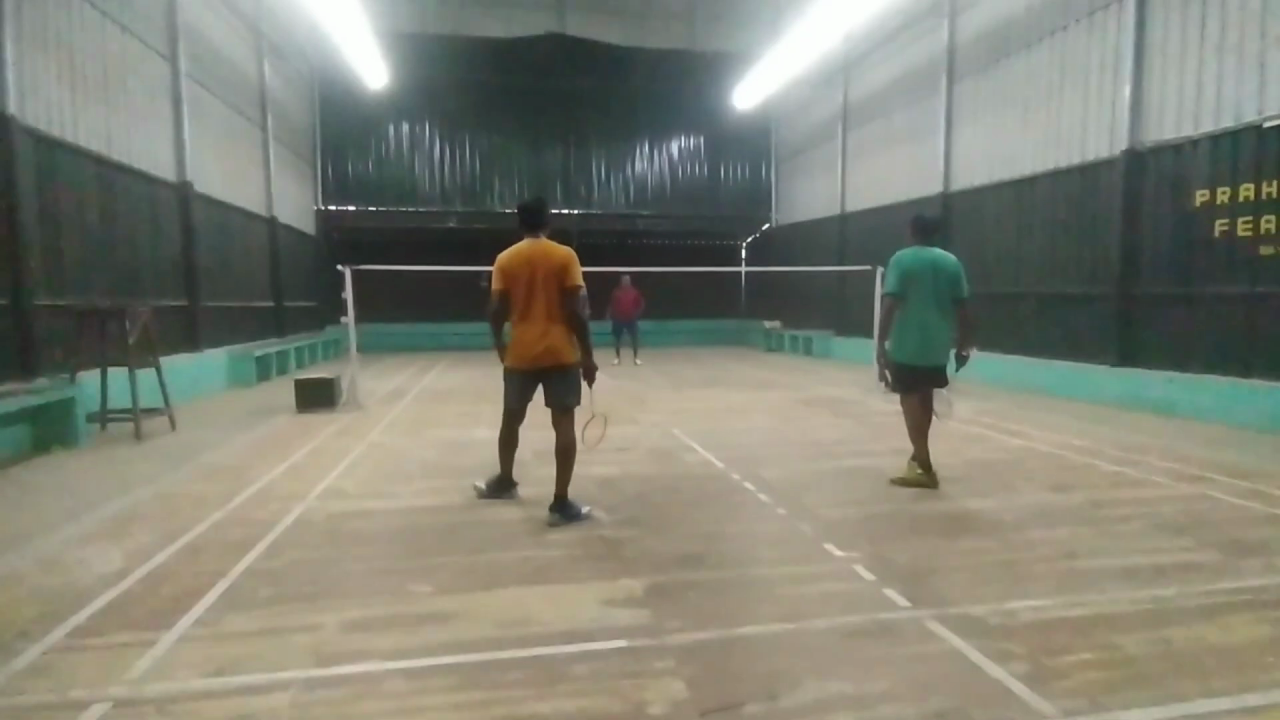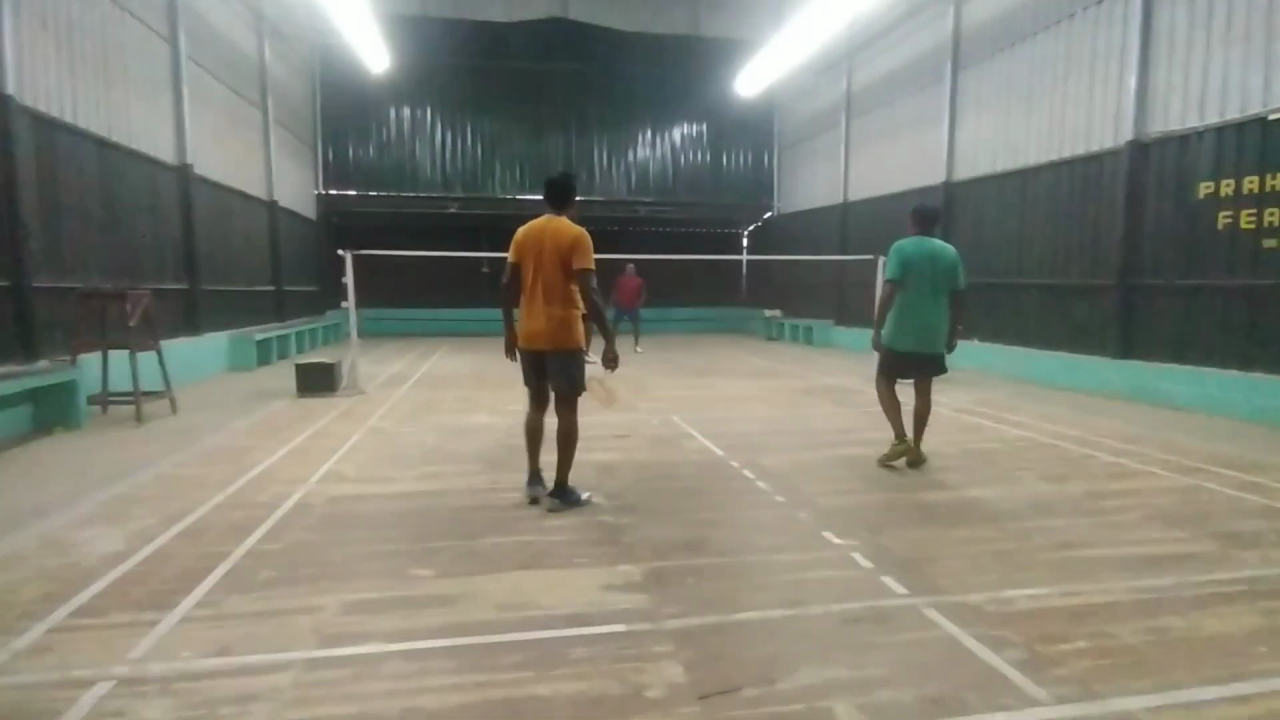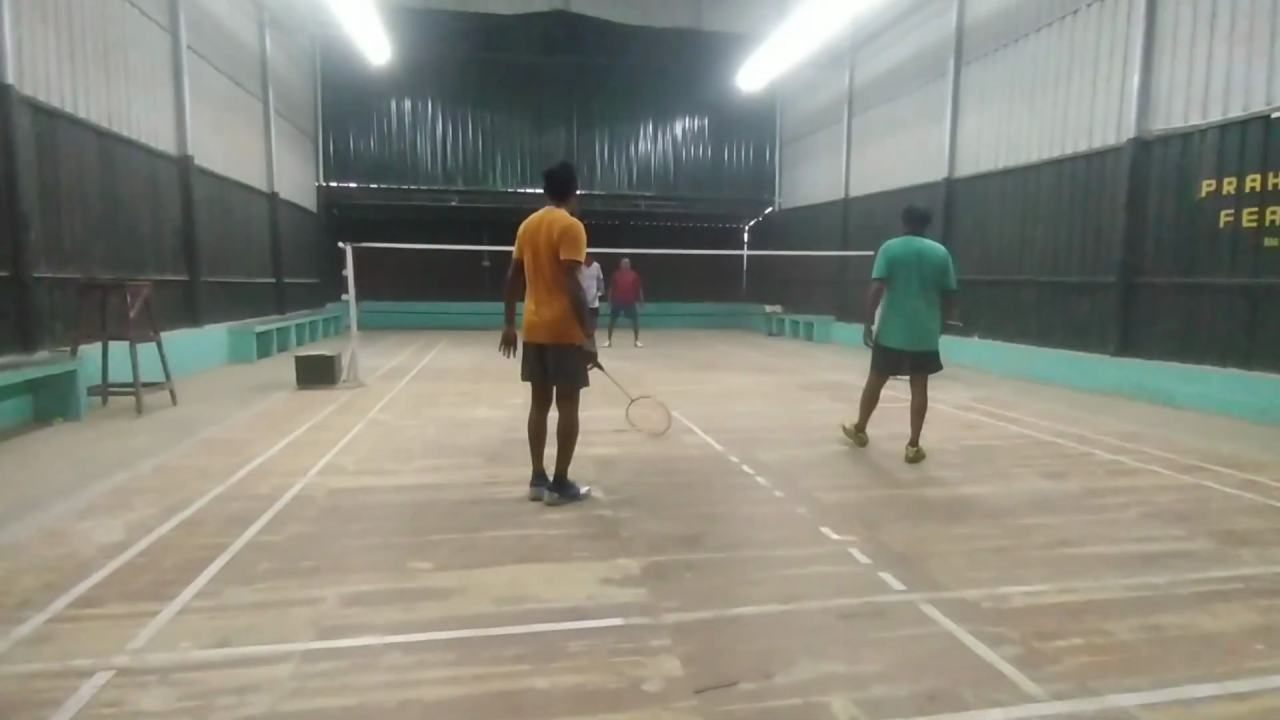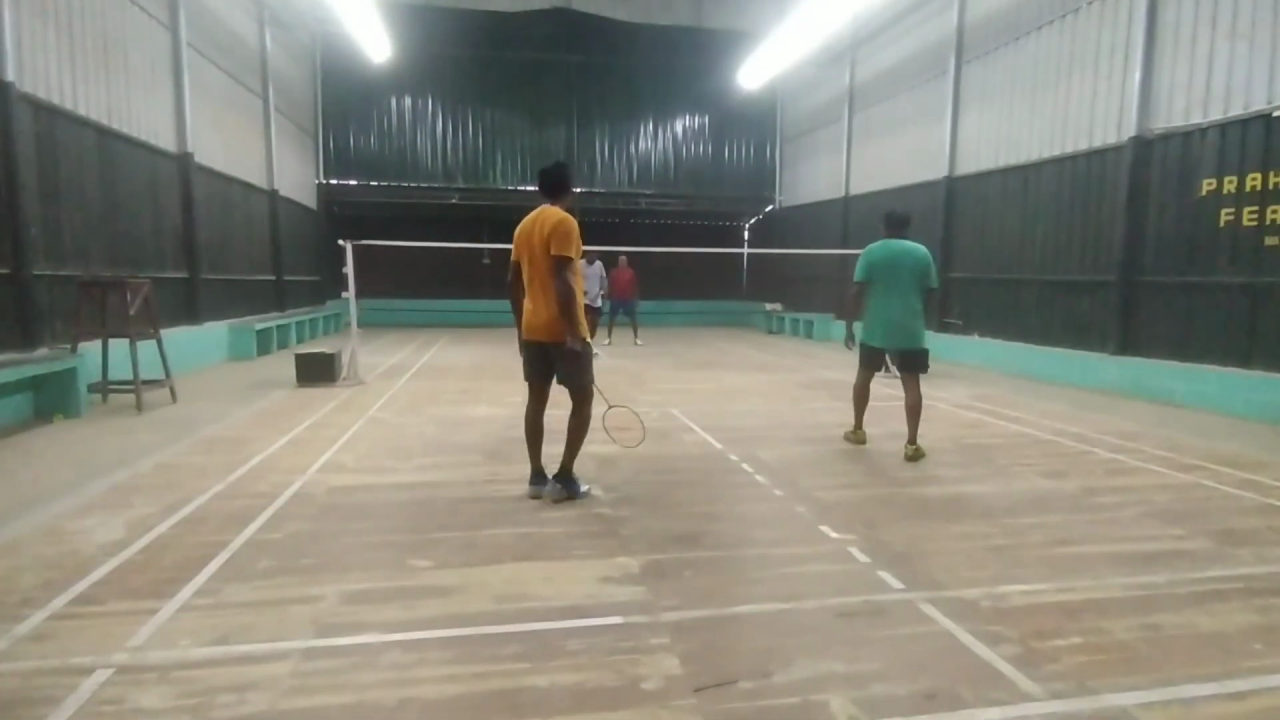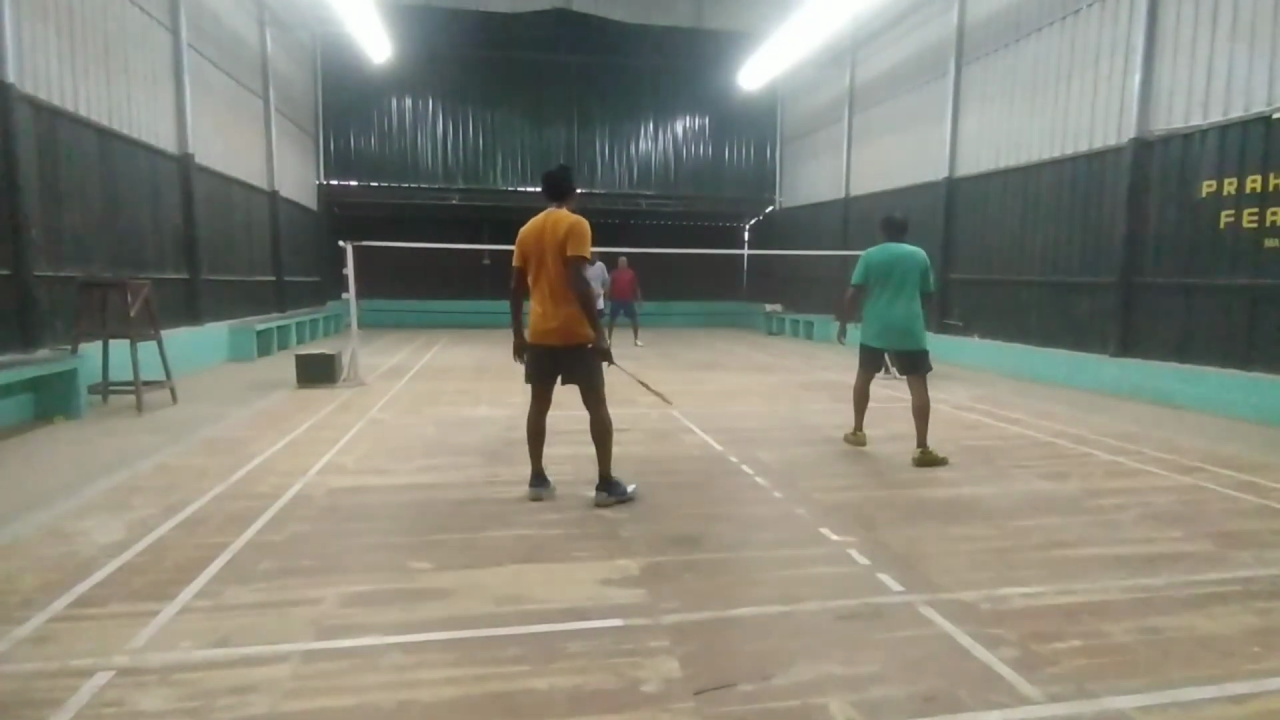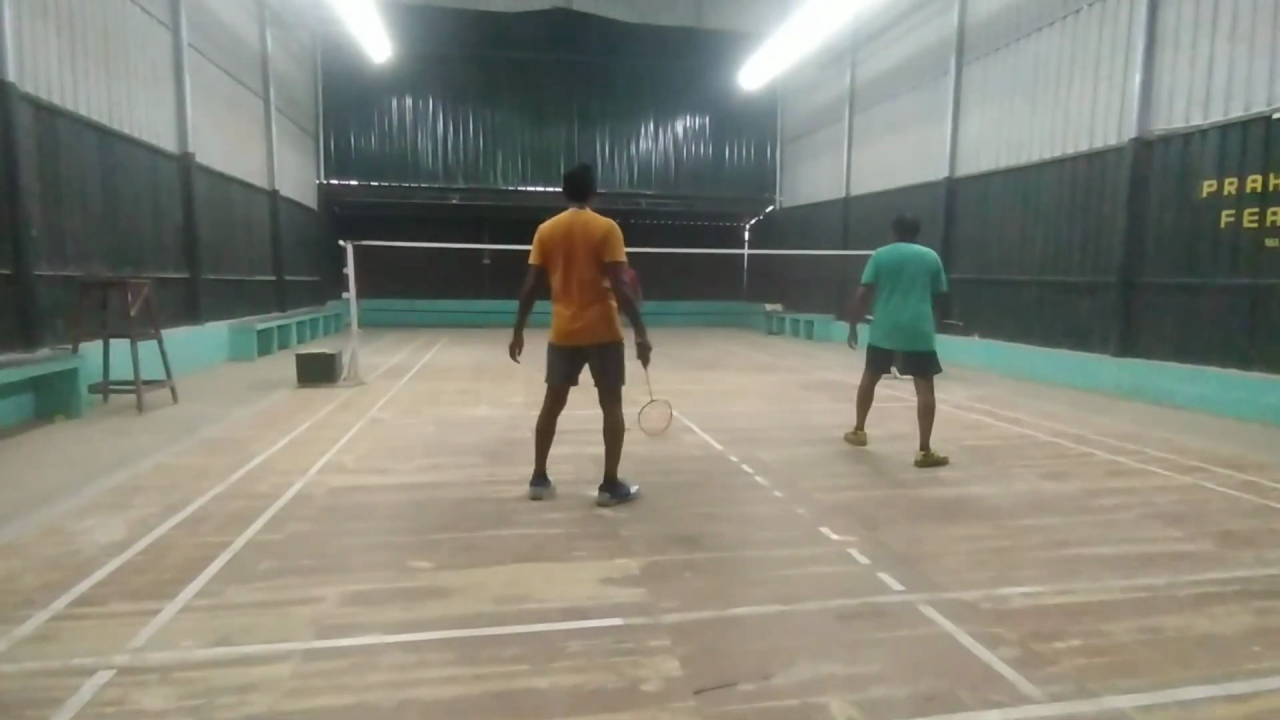
dt=0.3s
person 1, frame 1
left shoulder: (505, 260)
right shoulder: (565, 256)
left elbow: (497, 311)
right elbow: (577, 311)
left wrist: (500, 344)
right wrist: (587, 355)
left hip: (521, 354)
right hip: (560, 354)
left knee: (511, 419)
right knee: (564, 425)
left ankle: (504, 481)
right ankle: (560, 503)
person 1, frame 2
left shoulder: (523, 233)
right shoulder: (576, 236)
left elbow: (508, 286)
right elbow: (588, 293)
left wrist: (510, 329)
right wrist: (609, 341)
left hip: (529, 336)
right hip: (563, 336)
left knee: (536, 406)
right knee: (566, 410)
left ankle: (534, 479)
right ankle: (560, 490)
person 1, frame 3
left shoulder: (527, 225)
right shoulder: (570, 226)
left elbow: (513, 279)
right elbow: (572, 284)
left wrist: (509, 324)
right wrist: (587, 337)
left hip: (533, 330)
right hip: (564, 331)
left knee: (539, 404)
right knee: (567, 405)
left ankle: (538, 479)
right ankle: (559, 484)
person 1, frame 4
left shoulder: (525, 225)
right shoulder: (564, 222)
left elbow: (514, 282)
right elbow: (562, 281)
left wrist: (521, 326)
right wrist: (575, 332)
left hip: (532, 329)
right hip: (562, 330)
left knee: (536, 400)
right knee: (582, 399)
left ankle: (537, 477)
right ankle: (564, 475)
person 1, frame 5
left shoulder: (527, 230)
right shoulder: (575, 224)
left elbow: (516, 287)
right elbow: (579, 283)
left wrist: (518, 333)
right wrist: (599, 333)
left hip: (538, 332)
right hip: (574, 331)
left knee: (539, 404)
right knee: (596, 405)
left ankle: (537, 479)
right ankle: (607, 484)
person 1, frame 6
left shoulder: (546, 230)
right shoulder: (607, 228)
left elbow: (531, 286)
right elbow: (619, 286)
left wrist: (518, 331)
right wrist: (640, 333)
left hip: (563, 333)
right hip: (603, 333)
left knee: (552, 404)
right knee: (612, 406)
left ankle: (539, 479)
right ankle: (610, 484)
person 2, frame 1
left shoulder: (901, 259)
right shoulder: (951, 262)
left elbow: (889, 305)
right elbow: (962, 309)
left wrist: (881, 344)
right wrist: (963, 345)
left hip: (907, 345)
right hip: (937, 345)
left knee: (911, 404)
right knee: (924, 402)
left ankle: (925, 470)
right ankle: (918, 458)
person 2, frame 2
left shoulder: (901, 248)
right shoulder: (950, 253)
left elbow: (889, 292)
right elbow: (957, 298)
left wrist: (877, 329)
right wrist: (952, 333)
left hip: (900, 333)
right hip: (933, 335)
left knee: (884, 384)
right knee: (923, 390)
left ankle: (902, 441)
right ankle: (916, 448)
person 2, frame 3
left shoulder: (890, 248)
right shoulder: (940, 253)
left elbow: (876, 289)
right elbow: (948, 296)
left wrist: (868, 324)
right wrist: (939, 323)
left hip: (891, 330)
right hip: (925, 332)
left knee: (875, 381)
right knee: (919, 386)
left ankle: (859, 430)
right ankle: (913, 446)
person 2, frame 4
left shoulder: (871, 252)
right shoulder: (921, 253)
left elbow: (857, 292)
right elbow: (929, 293)
left wrist: (849, 326)
left hip: (875, 328)
right hip: (910, 330)
left knee: (864, 377)
right knee: (912, 384)
left ankle: (857, 430)
right ankle: (911, 444)
person 2, frame 5
left shoulder: (870, 256)
right shoulder: (919, 256)
left elbow: (853, 294)
right elbow: (926, 296)
left wrist: (843, 323)
left hip: (875, 329)
right hip: (910, 330)
left knee: (864, 377)
right knee: (918, 386)
left ankle: (858, 431)
right ankle: (922, 449)
person 2, frame 6
left shoulder: (880, 255)
right shoulder: (931, 257)
left elbow: (863, 294)
right elbow: (940, 299)
left wrist: (852, 326)
left hip: (884, 331)
right hip: (919, 333)
left knee: (869, 378)
right knee: (925, 388)
left ankle: (858, 432)
right ankle: (924, 450)
